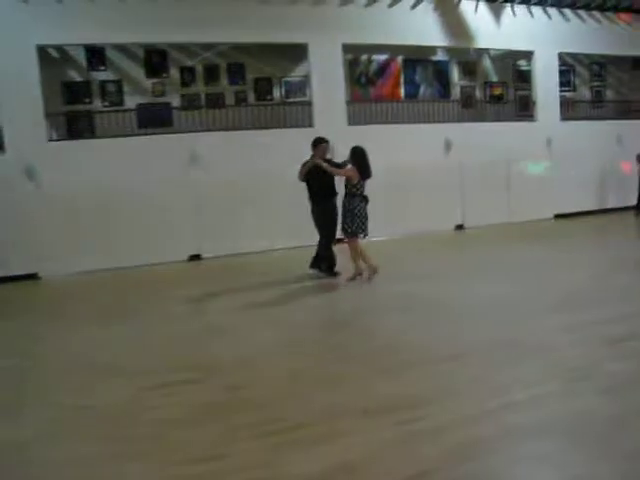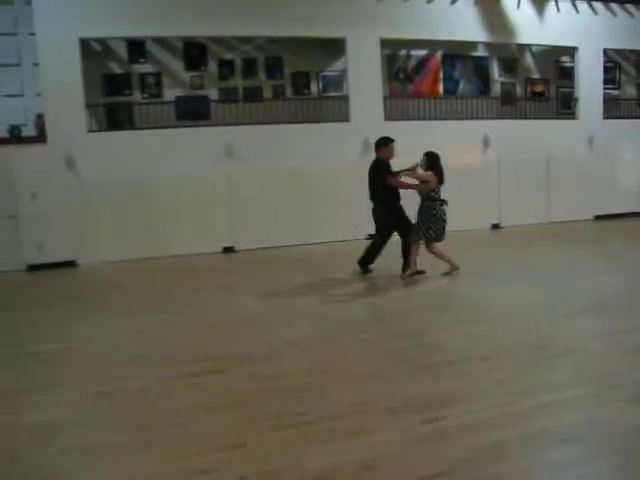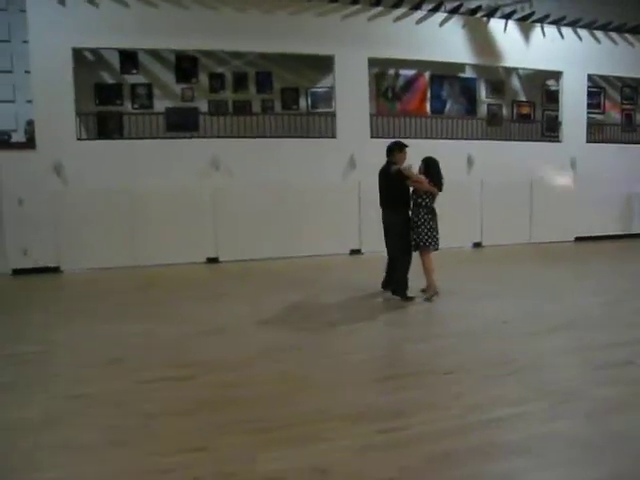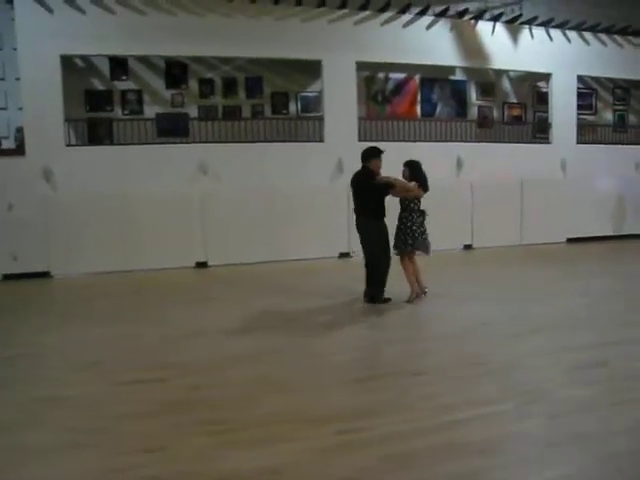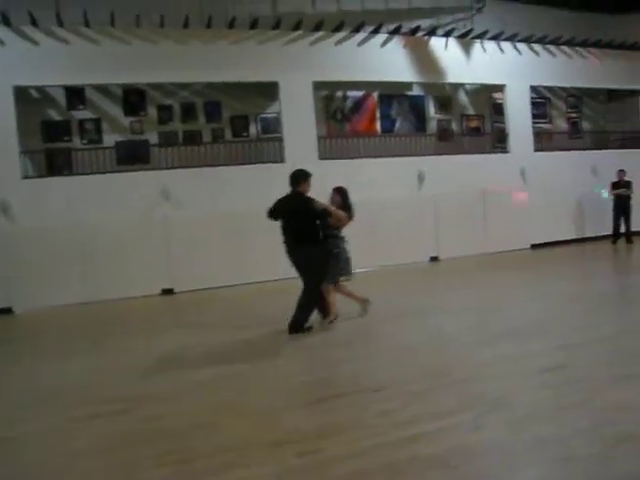
dt=0.7s
person 1, frame 1
left shoulder: (329, 163)
right shoulder: (309, 165)
right elbow: (301, 177)
right wrist: (310, 164)
left hip: (331, 203)
right hip: (319, 206)
left knee: (329, 236)
right knee: (327, 237)
left ankle: (317, 263)
right ankle: (329, 267)
person 1, frame 2
left shoulder: (383, 165)
right shoulder: (379, 165)
left elbow: (393, 179)
right elbow: (394, 182)
left wrist: (409, 170)
right wrist: (416, 187)
left hip: (393, 206)
right hip: (383, 208)
left knee: (409, 232)
right knee: (381, 238)
left ankle: (408, 266)
right ankle: (364, 262)
person 1, frame 3
left shoulder: (387, 169)
right shoulder: (394, 170)
left hip: (391, 214)
right hip: (397, 215)
left knee: (395, 250)
right knee: (403, 252)
left ankle: (389, 282)
right ankle: (399, 288)
person 1, frame 4
left shoulder: (357, 177)
right shoulder: (374, 180)
right elbow: (396, 189)
right wrist: (412, 189)
left hip: (362, 222)
right hip: (374, 223)
left knee: (372, 258)
right knee: (383, 258)
left ankle: (371, 293)
right ankle: (375, 294)
person 1, frame 5
left shoulder: (283, 202)
right shoulder: (308, 203)
left elbow: (272, 214)
right elbow: (338, 216)
right wrist: (341, 217)
left hip: (293, 249)
right hip: (308, 249)
left knee: (314, 280)
right knee: (312, 285)
left ankle: (324, 310)
right ankle: (297, 324)
person 2, frame 1
left shoulder: (352, 170)
right shoulder: (361, 171)
left elbow: (336, 172)
left wrist: (321, 163)
left hip: (353, 206)
right hip: (358, 205)
left knee: (352, 239)
right knee: (352, 239)
left ankle: (371, 266)
right ankle: (358, 269)
person 2, frame 2
left shoulder: (431, 175)
right shoulder: (426, 176)
left elbow: (416, 175)
left wrist: (403, 172)
left hip: (433, 212)
right hip: (428, 211)
person 2, frame 3
left shoulder: (424, 180)
right shoulder: (432, 184)
left elbow: (412, 177)
left hip: (422, 218)
right hip: (427, 218)
left knee: (425, 254)
right knee: (425, 253)
left ankle: (432, 287)
right ankle: (430, 285)
person 2, frame 4
left shoulder: (416, 186)
left hip: (412, 223)
right hip: (407, 223)
left knee: (405, 257)
right knee: (409, 257)
left ankle: (415, 289)
right ankle: (421, 288)
person 2, frame 5
left shoulder: (344, 214)
left elbow: (341, 220)
left hip: (335, 248)
right hip: (327, 248)
left knee: (326, 283)
right knee: (335, 284)
left ankle: (332, 312)
right ankle: (362, 300)
